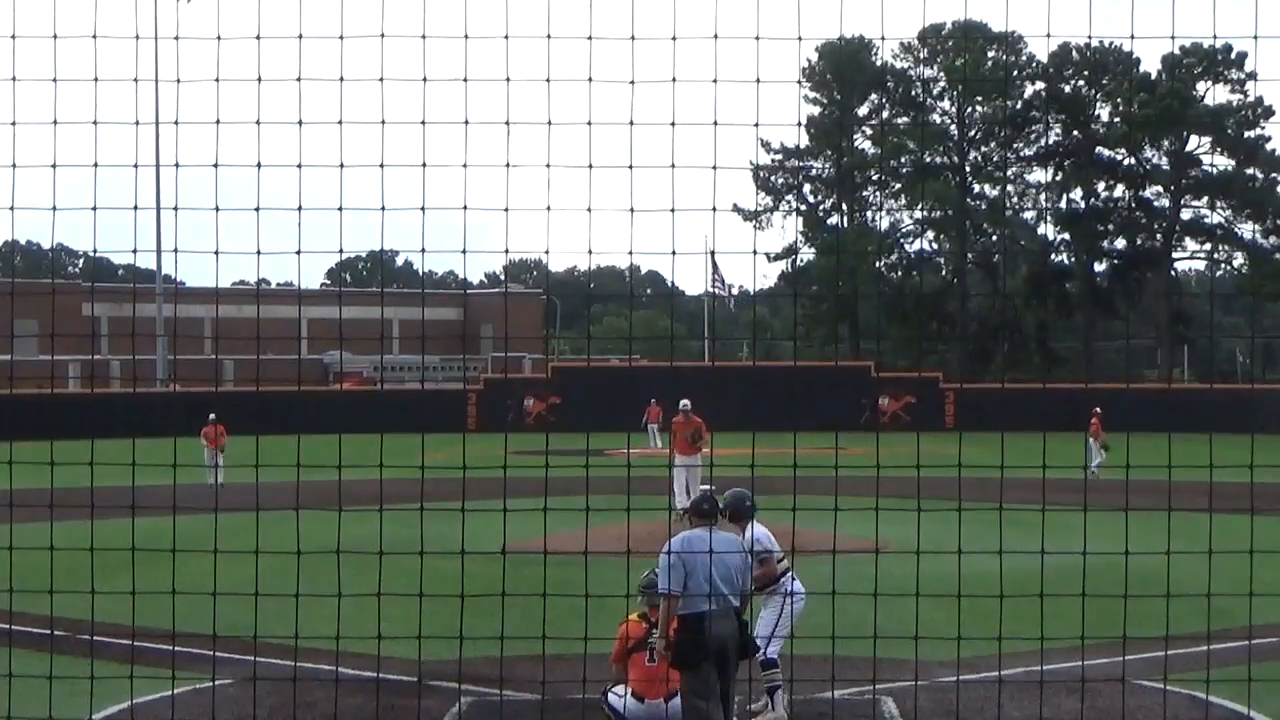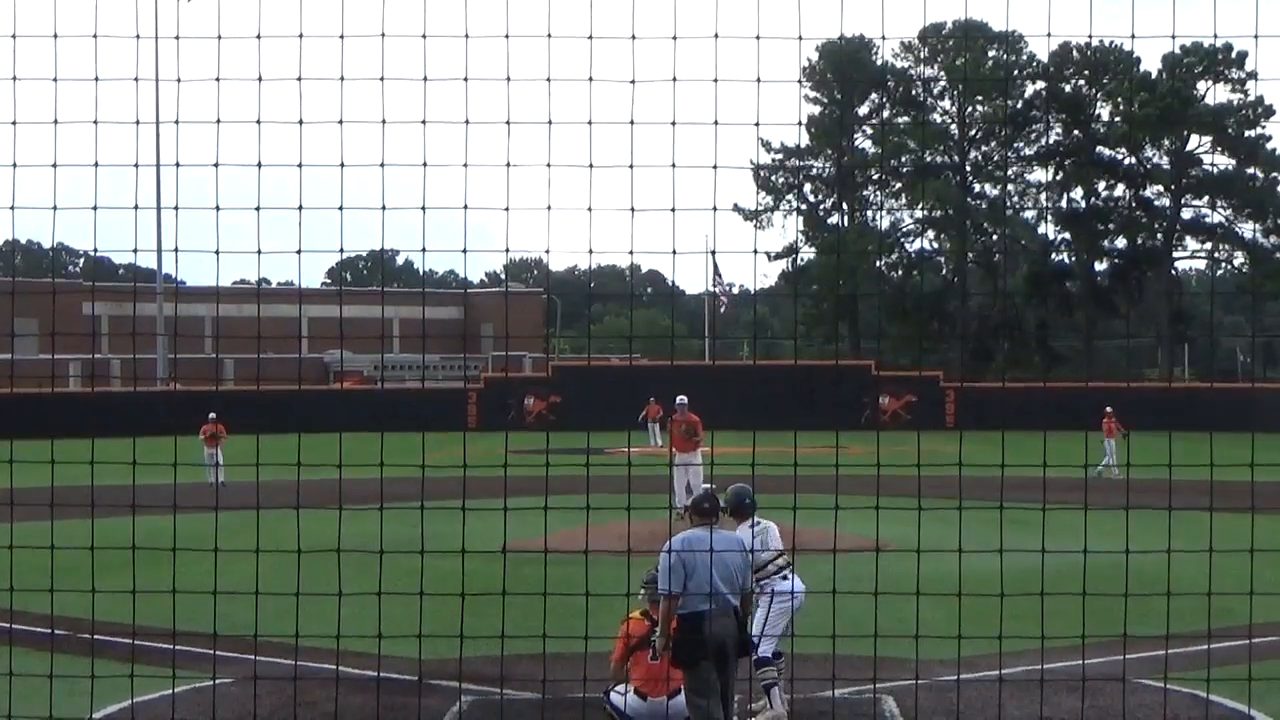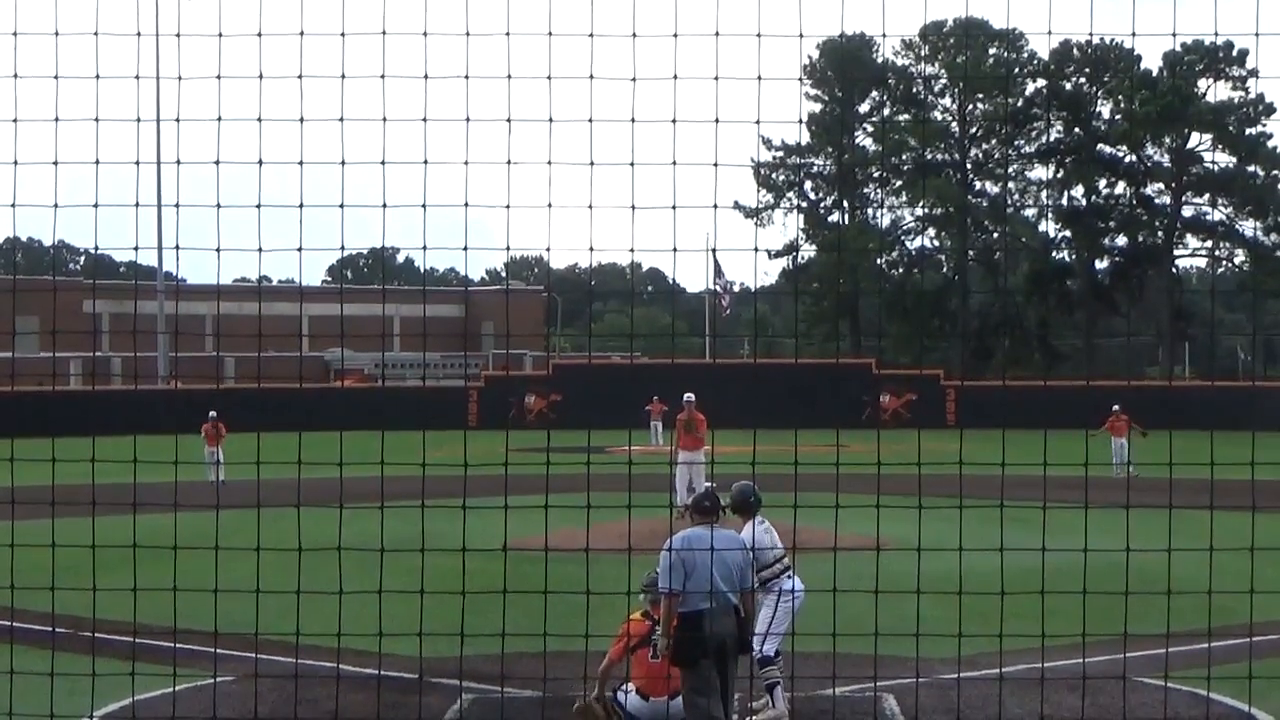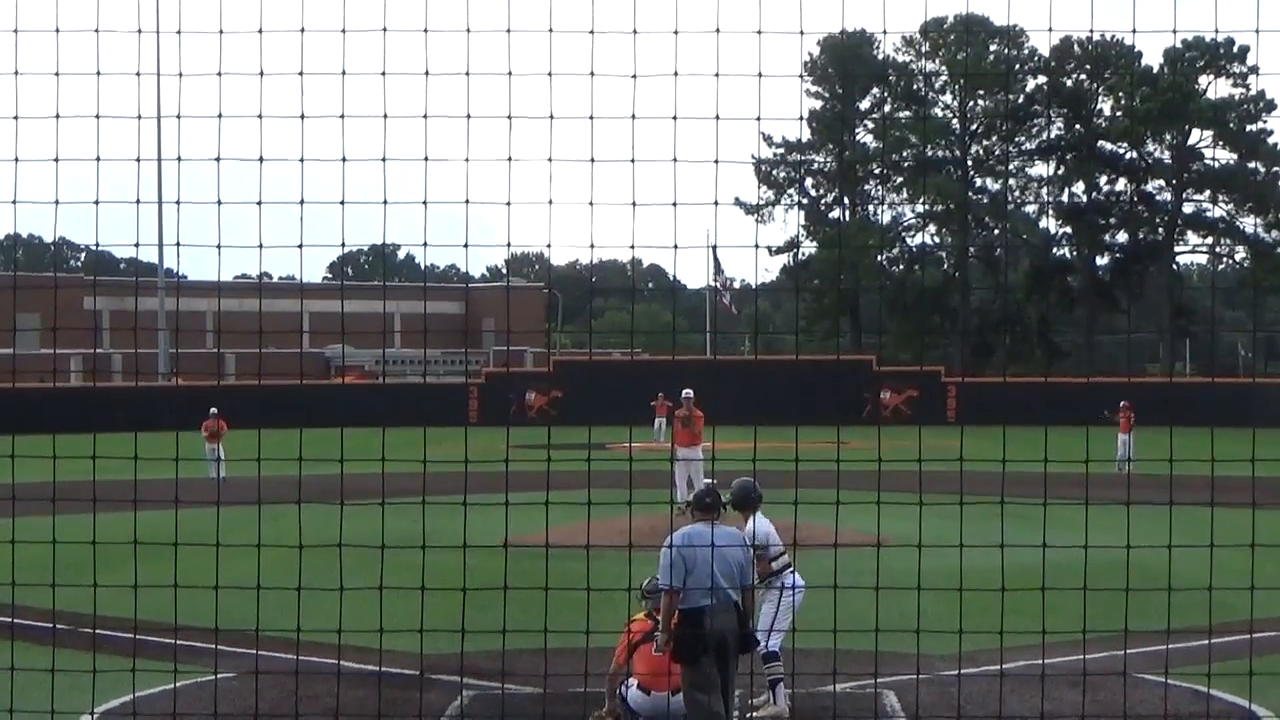
dt=0.5s
person 1, frame 1
left shoulder: (755, 534)
right shoulder: (750, 533)
left elbow: (770, 571)
left hip: (784, 595)
right hip: (776, 594)
left knee: (765, 651)
right knee: (763, 646)
right ankle: (774, 698)
person 1, frame 2
left shoulder: (738, 538)
right shoulder: (769, 525)
right elbow: (782, 557)
left hip: (775, 593)
right hip: (794, 587)
left knee: (759, 650)
right knee: (772, 644)
right ankle: (776, 698)
person 1, frame 3
left shoulder: (748, 536)
right shoulder: (764, 525)
left hip: (779, 592)
right hip: (790, 587)
left knee: (761, 649)
right knee: (769, 644)
right ankle: (776, 696)
person 1, frame 4
left shoulder: (753, 529)
right shoulder: (760, 522)
left elbow: (763, 569)
left hip: (782, 588)
right hip: (783, 585)
left knee: (766, 644)
right knee: (767, 640)
right ankle: (777, 693)
person 2, frame 1
left shoulder: (678, 544)
right shoulder: (736, 543)
left elbow: (670, 596)
right elbow: (745, 594)
left wrist: (663, 636)
left hip: (696, 628)
right hip: (731, 625)
left knee: (700, 698)
right knee: (724, 695)
person 2, frame 2
left shoulder: (678, 544)
right shoulder: (737, 542)
left elbow: (670, 597)
right elbow: (747, 592)
left wrist: (663, 635)
right wrist: (740, 624)
left hip: (695, 626)
right hip: (730, 624)
left knee: (702, 696)
right knee: (724, 693)
person 2, frame 3
left shoulder: (678, 543)
right shoulder: (737, 541)
left elbow: (671, 596)
right elbow: (747, 593)
left wrist: (665, 635)
right wrist: (747, 629)
left hip: (695, 625)
right hip: (730, 623)
left knee: (701, 696)
right knee: (724, 692)
person 2, frame 4
left shoulder: (679, 539)
right shoulder: (738, 538)
left elbow: (671, 592)
right elbow: (748, 589)
left wrist: (664, 630)
right wrist: (745, 625)
left hip: (695, 622)
right hip: (731, 620)
left knee: (702, 692)
right knee: (724, 689)
